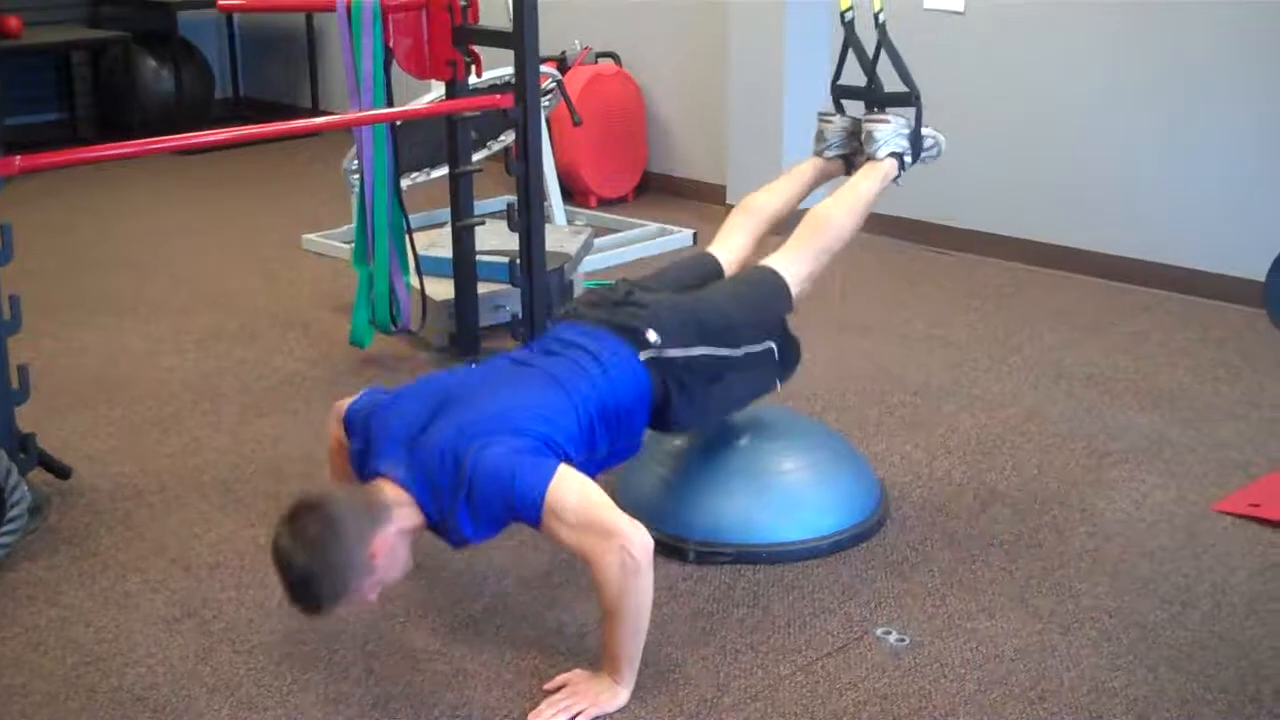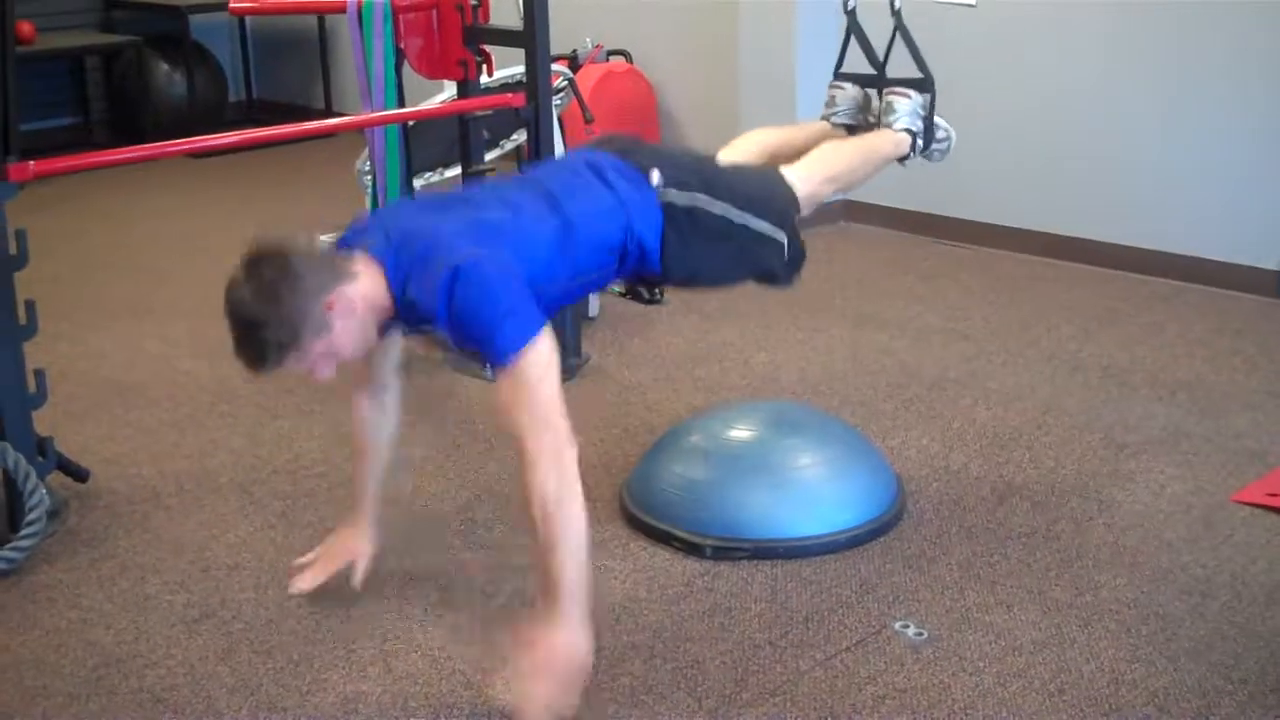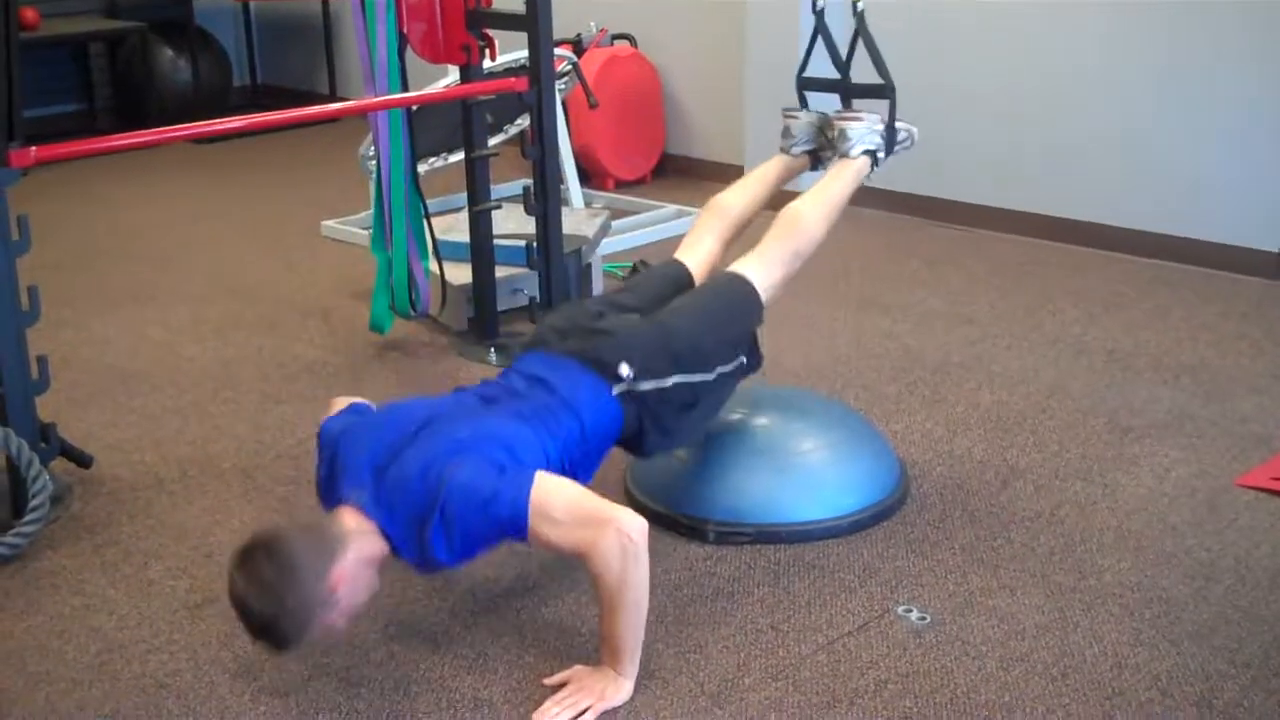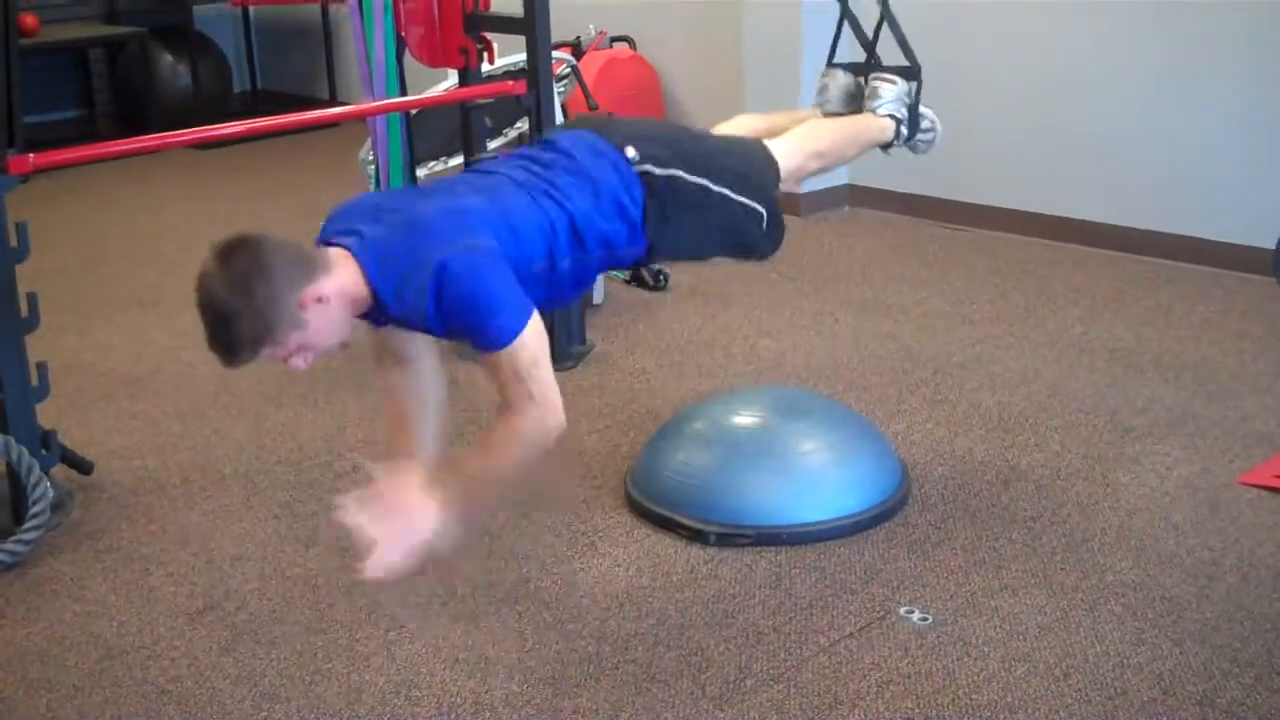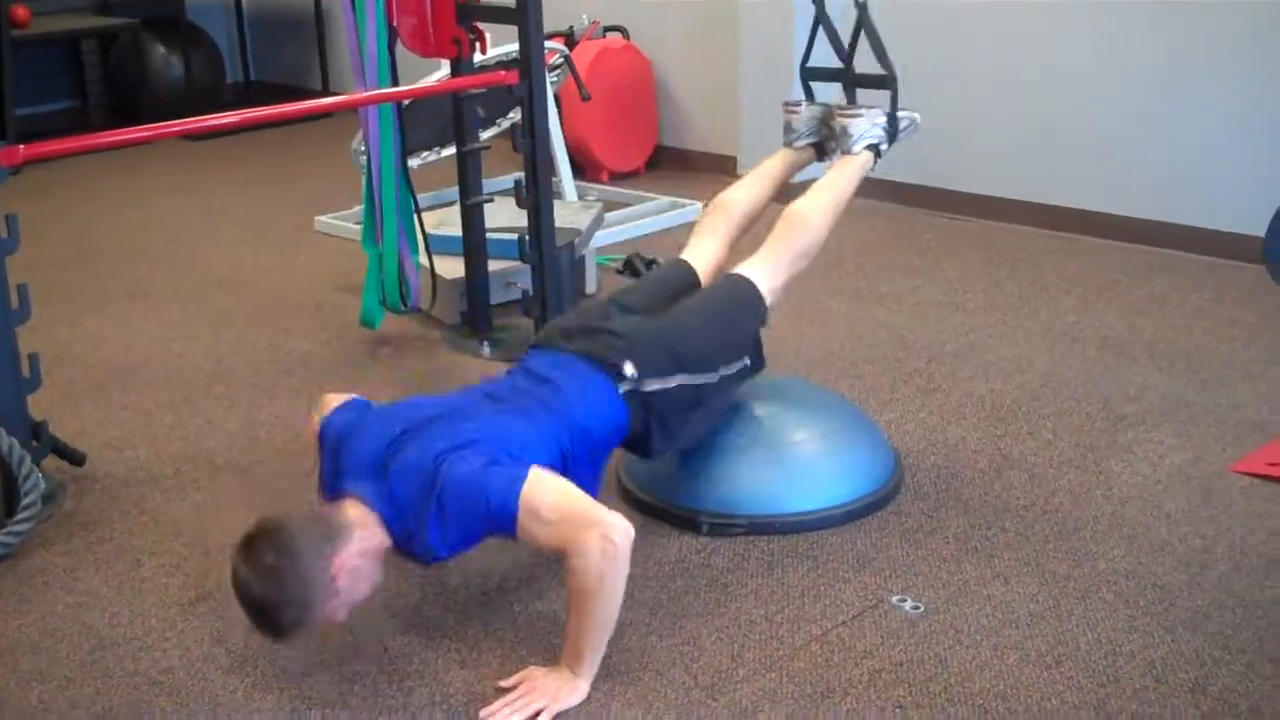
dt=0.5s
person 1, frame 1
left shoulder: (483, 472)
right shoulder: (377, 433)
left elbow: (628, 546)
right wrist: (349, 541)
left hip: (648, 365)
right hip: (591, 329)
left knee: (787, 272)
right knee: (724, 254)
left ankle: (884, 153)
right ankle: (832, 151)
person 1, frame 2
left shoulder: (467, 283)
right shoulder: (355, 261)
left elbow: (552, 455)
right elbow: (375, 386)
left wrist: (565, 619)
right wrist: (360, 525)
left hip: (648, 205)
right hip: (591, 182)
left knee: (786, 194)
right knee: (727, 170)
left ankle: (899, 128)
right ankle: (839, 116)
person 1, frame 3
left shoulder: (451, 503)
right shoulder: (342, 456)
left elbow: (622, 533)
right wrist: (347, 542)
left hip: (619, 386)
right hip: (558, 351)
left knee: (760, 272)
right knee: (693, 259)
left ankle: (857, 150)
right ankle: (801, 146)
person 1, frame 4
left shoulder: (458, 270)
right shoulder: (341, 255)
left elbow: (543, 415)
right elbow: (407, 361)
left wrist: (435, 495)
right wrist: (412, 481)
left hip: (637, 184)
right hip: (569, 159)
left knee: (783, 161)
right knee: (718, 140)
left ankle: (885, 114)
right ankle: (838, 92)
person 1, frame 5
left shoulder: (451, 489)
right shoulder: (348, 449)
left elbow: (608, 537)
right elbow: (329, 400)
right wrist: (328, 540)
left hip: (624, 387)
right hip: (564, 353)
left knee: (762, 276)
right knee: (699, 259)
left ankle: (860, 143)
right ankle: (803, 141)
